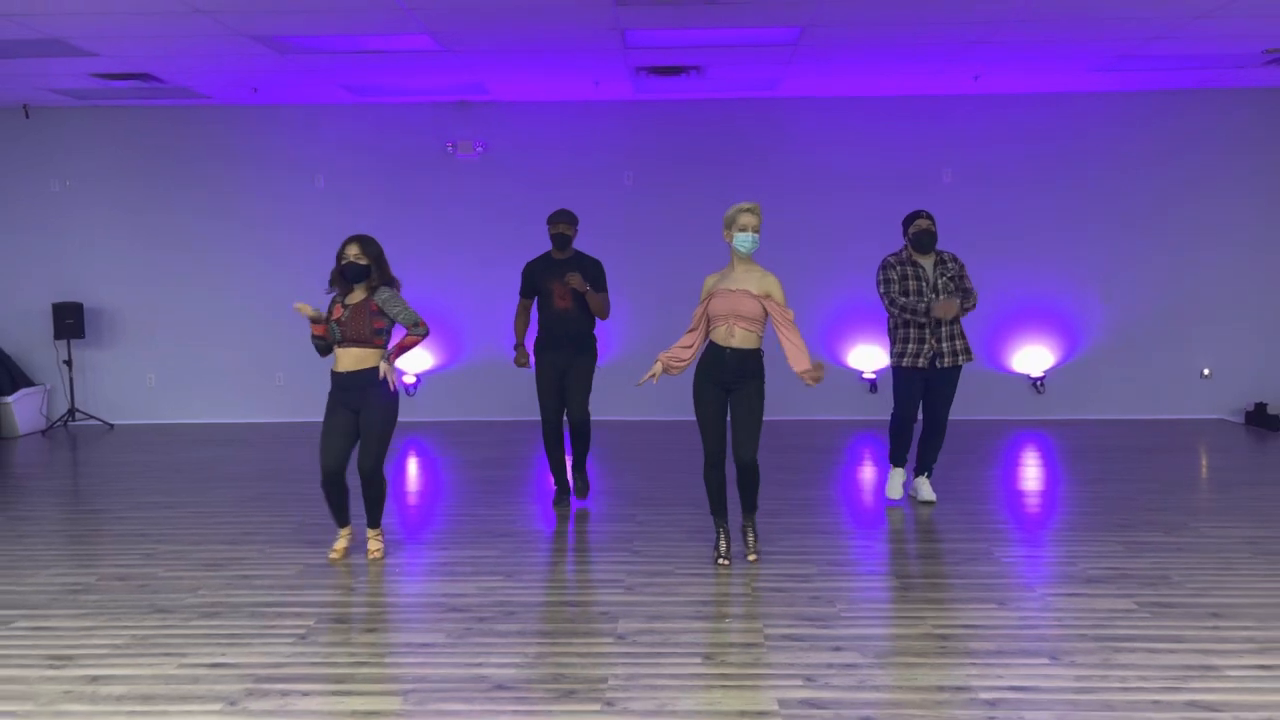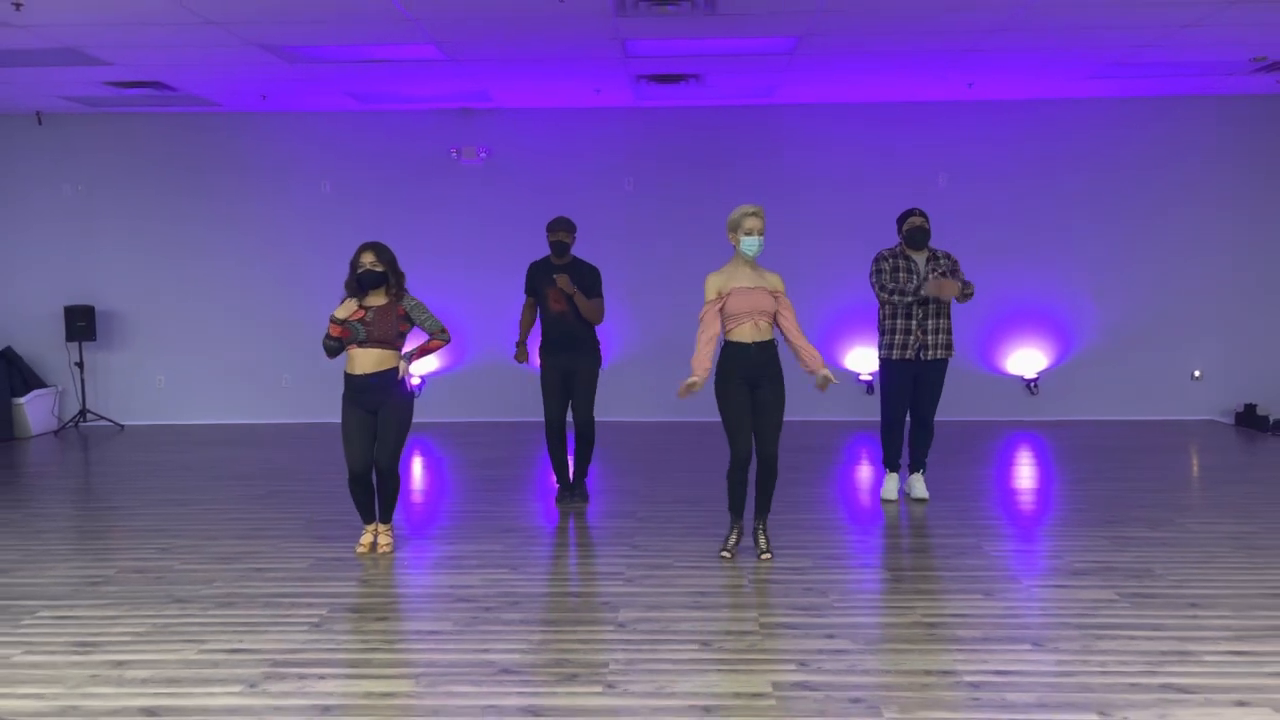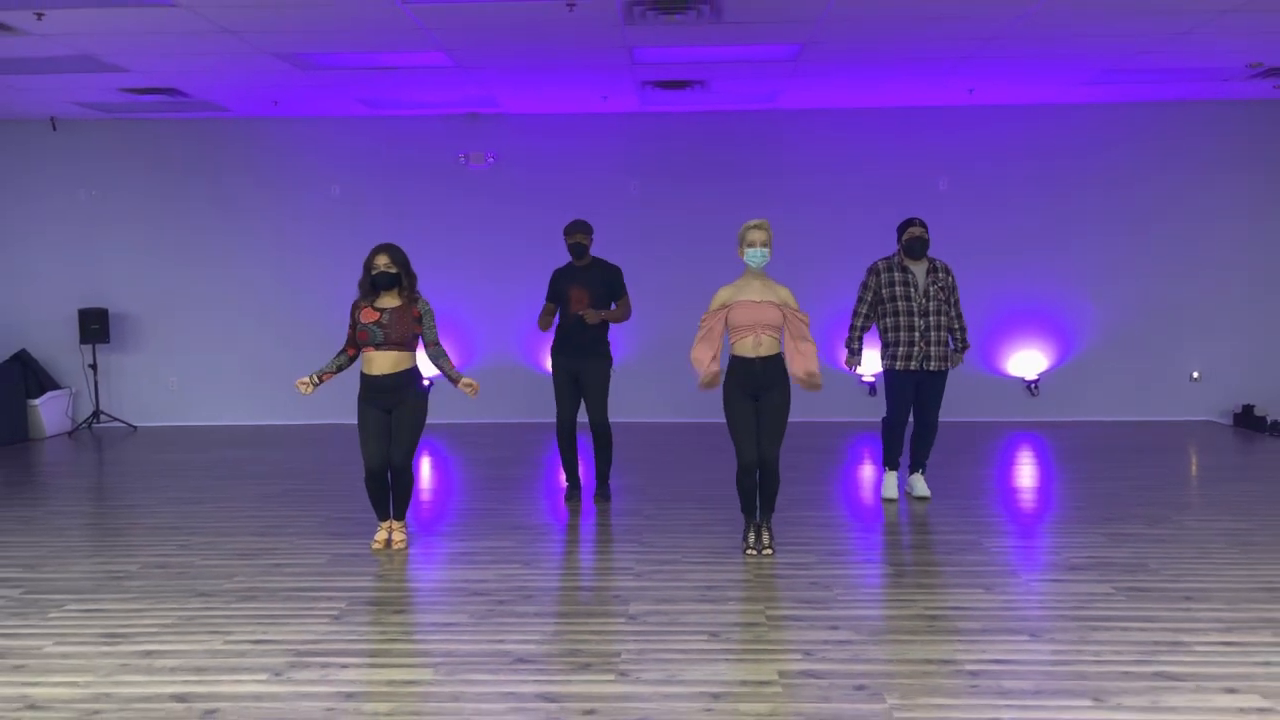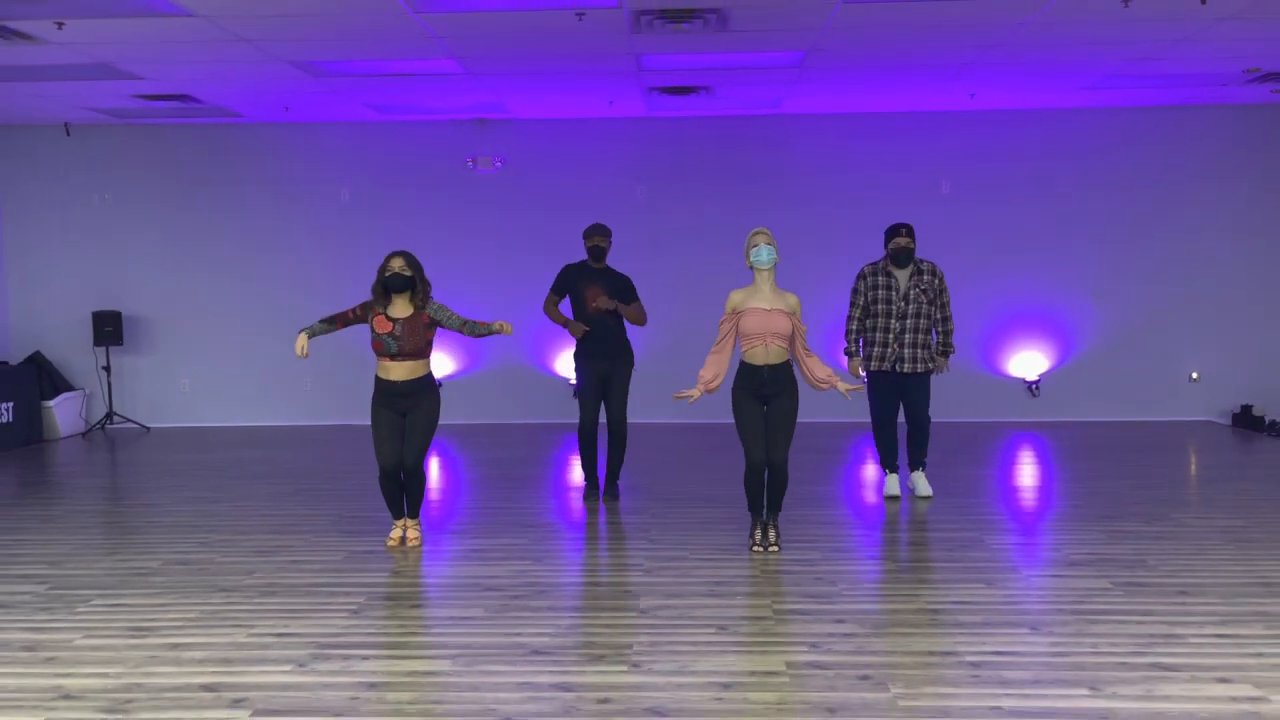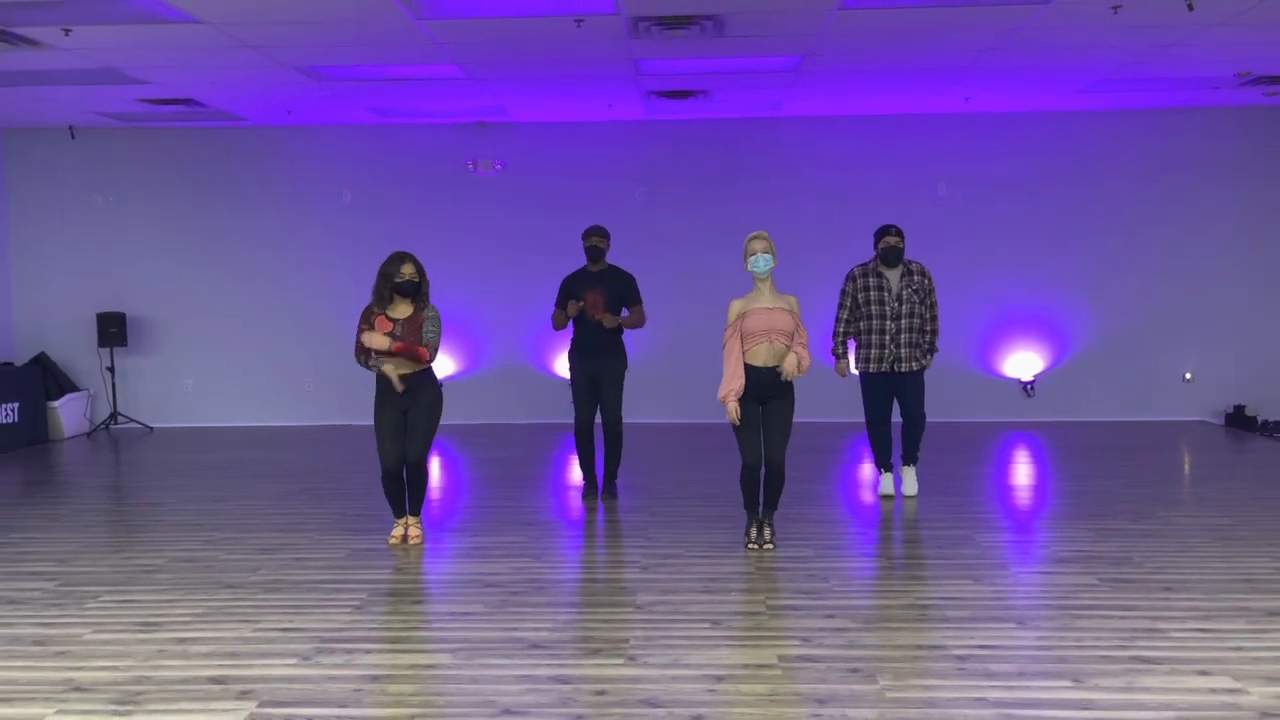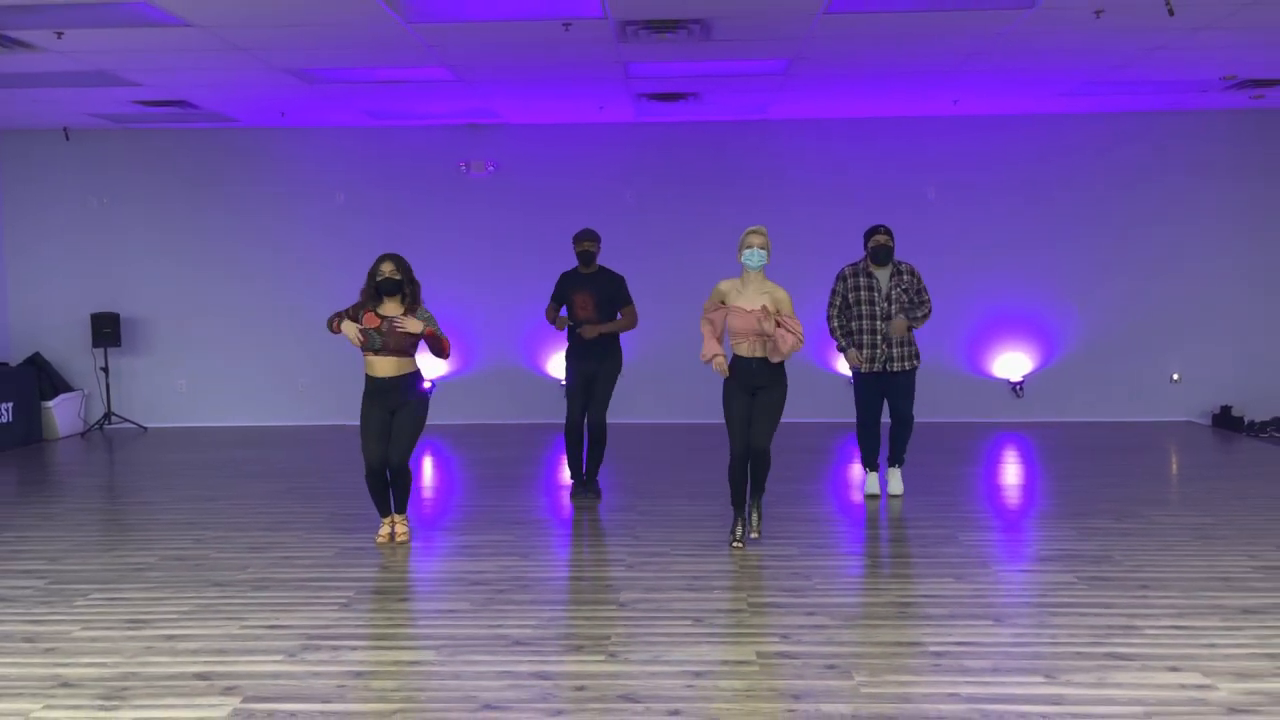
dt=0.5s
person 1, frame 1
left shoulder: (767, 282)
right shoulder: (712, 282)
left elbow: (787, 330)
right elbow: (697, 331)
left wrist: (805, 368)
right wrist: (665, 361)
left hip: (748, 371)
right hip: (711, 369)
left knee: (746, 456)
right knee: (713, 454)
left ankle: (749, 524)
right ankle: (722, 531)
person 1, frame 2
left shoulder: (773, 281)
right shoulder: (716, 280)
left elbow: (789, 325)
right elbow: (708, 329)
left wrist: (816, 365)
right wrist: (698, 373)
left hip: (768, 364)
right hip: (732, 366)
left knee: (768, 452)
right knee: (741, 452)
left ankle: (760, 527)
right ankle: (736, 525)
person 1, frame 3
left shoulder: (783, 294)
right shoulder: (726, 294)
left elbow: (802, 338)
right elbow: (704, 339)
left wrist: (809, 372)
right wrist: (707, 372)
left hip: (774, 379)
right hip: (739, 379)
left knee: (770, 458)
right knee: (747, 459)
left ankle: (766, 524)
right ankle: (750, 525)
person 1, frame 4
left shoulder: (791, 301)
right shoulder: (737, 298)
left elbow: (801, 350)
right elbow: (723, 346)
left wrist: (832, 380)
right wrist: (703, 385)
left hip: (782, 384)
right hip: (748, 384)
left knee: (778, 460)
right knee: (755, 459)
left ankle: (772, 522)
right ankle: (756, 523)
person 1, frame 5
left shoulder: (790, 303)
right shoulder: (739, 305)
left elbow: (799, 344)
right elbow: (731, 352)
left wrist: (795, 358)
right wrist: (729, 395)
left hip: (779, 387)
right hip: (747, 385)
left knee: (775, 460)
right knee: (752, 460)
left ankle: (768, 520)
right ankle: (752, 521)
person 1, frame 6
left shoulder: (779, 295)
right shoulder: (725, 289)
left elbow: (795, 338)
right elbow: (709, 321)
left wrist: (774, 335)
right wrist: (714, 352)
left hip: (771, 377)
right hip: (738, 375)
left knee: (760, 445)
right knee: (739, 450)
left ankle: (756, 504)
right ankle: (739, 516)
person 2, frame 1
left shoulder: (382, 296)
right shoulder: (338, 302)
left elbow: (420, 329)
right elbow: (324, 348)
left wrist: (389, 357)
right wrist: (315, 320)
left hip: (374, 389)
right hip: (342, 390)
left knee: (369, 467)
right knee: (330, 467)
left ankle: (375, 532)
right ankle: (343, 530)
person 2, frame 2
left shoulder: (404, 303)
right shoulder: (350, 305)
left elbow: (442, 336)
right elbow: (331, 351)
left wrist: (408, 358)
right wrist: (336, 318)
left hip: (391, 391)
right hip: (355, 393)
left knee: (386, 464)
right knee: (357, 467)
left ankle: (385, 527)
right ankle: (368, 526)
person 2, frame 3
left shoulder: (418, 306)
right shoulder: (361, 306)
left elbow: (434, 349)
right elbow: (350, 351)
left wrist: (457, 378)
right wrist: (317, 377)
left hip: (408, 389)
right hip: (371, 393)
left knee: (401, 462)
right knee: (374, 465)
left ankle: (400, 524)
right ankle: (383, 523)
person 2, frame 4
left shoulder: (429, 310)
right shoulder: (372, 310)
left elbow: (463, 325)
right elbow: (337, 322)
left wrist: (492, 327)
right wrist: (306, 333)
left hip: (423, 395)
right hip: (385, 397)
left knee: (412, 463)
right knee: (388, 465)
left ankle: (413, 522)
right ankle: (398, 522)
person 2, frame 5
left shoulder: (427, 313)
right shoulder: (373, 313)
left elbow: (427, 353)
right elbow: (362, 354)
left wrist: (390, 345)
right wrist: (386, 367)
left hip: (424, 390)
right hip: (389, 393)
left knee: (415, 459)
right knee: (390, 463)
left ankle: (415, 520)
right ankle: (400, 520)
person 2, frame 6
left shoulder: (418, 313)
right shoulder: (364, 310)
left elbow: (444, 351)
right elbow: (333, 321)
left wrist: (425, 329)
right wrist: (343, 324)
left hip: (409, 393)
right hip: (375, 395)
left knee: (397, 460)
right knee: (374, 462)
left ankle: (400, 517)
right ankle: (386, 519)
person 3, frame 1
left shoulder: (591, 266)
right shoulder: (534, 268)
left elbow: (604, 312)
right elbow: (523, 308)
left wrist: (585, 288)
right wrist: (519, 346)
left hip: (582, 352)
right hip: (547, 354)
left knee: (577, 414)
right knee: (550, 420)
left ankle: (580, 469)
right ankle: (561, 485)
person 3, frame 2
left shoulder: (588, 272)
right shoulder: (536, 270)
left elbow: (597, 317)
right elbow: (530, 307)
left wrist: (573, 290)
right wrist: (521, 342)
left hip: (584, 356)
right hip: (551, 356)
left knee: (584, 419)
right knee: (554, 421)
left ankle: (580, 480)
right ankle: (564, 483)
person 3, frame 3
left shoulder: (609, 272)
right shoulder: (559, 275)
left elbow: (625, 311)
right elbow: (549, 310)
left wrist: (602, 315)
right wrist: (544, 321)
left hip: (595, 358)
right hip: (563, 357)
left knee: (598, 420)
right knee: (564, 421)
left ankle: (603, 482)
right ankle: (572, 482)
person 3, frame 4
left shoulder: (621, 280)
right shoulder: (571, 273)
left elbow: (641, 318)
right elbow: (548, 306)
left wrist: (616, 306)
right wrist: (569, 324)
left hip: (620, 359)
right hip: (588, 359)
left knee: (617, 421)
right knee: (588, 421)
left ankle: (612, 481)
right ankle: (591, 481)
person 3, frame 5
left shoulder: (623, 279)
right shoulder: (571, 282)
left elbow: (639, 317)
right elbow: (556, 324)
left wrist: (618, 320)
right wrist: (567, 313)
left hip: (612, 360)
right hip: (581, 360)
left knee: (612, 420)
right knee: (583, 421)
left ankle: (610, 480)
right ankle: (589, 480)
person 3, frame 6
left shoulder: (613, 280)
right shoulder: (566, 280)
left elbow: (631, 319)
right elbow: (551, 311)
left wrist: (599, 329)
right wrist: (556, 319)
left hip: (606, 360)
right hip: (577, 360)
left knee: (596, 419)
right knee: (573, 421)
left ankle: (592, 478)
right ankle: (578, 479)
person 4, frame 1
left shoulder: (953, 263)
right shoulder: (891, 265)
left elbow: (970, 296)
right elbow: (893, 303)
left wrist: (958, 305)
right wrist: (930, 310)
left hip: (948, 356)
right hip: (909, 356)
left knee: (937, 420)
right knee: (904, 415)
left ankle: (922, 477)
right ankle: (897, 468)
person 4, frame 2
left shoulder: (945, 260)
right shoulder: (884, 260)
left elbow: (967, 290)
right elbow: (885, 292)
left wrist: (957, 287)
right wrist: (924, 289)
left hip: (934, 352)
right hip: (896, 351)
left knee: (924, 415)
right knee: (893, 415)
left ankle: (916, 474)
right ankle: (891, 473)
person 4, frame 3
left shoulder: (943, 271)
right shoulder: (880, 270)
left elbow: (954, 311)
right elbow: (863, 311)
left wrist: (959, 347)
right wrist: (854, 347)
left hip: (936, 360)
right hip: (899, 360)
left knee: (928, 420)
right knee: (896, 417)
left ankle: (917, 474)
right ankle: (891, 471)
person 4, frame 4
left shoulder: (932, 274)
right shoulder: (868, 275)
left elbow: (942, 316)
right elbow: (856, 316)
left wrist: (943, 351)
right wrist: (853, 353)
left hip: (917, 363)
right hip: (878, 362)
left knee: (919, 419)
right knee: (883, 420)
left ankle: (917, 473)
right ankle: (890, 474)
person 4, frame 5
left shoulder: (920, 274)
right shoulder: (857, 276)
left elbow: (930, 315)
right elbow: (844, 318)
left wrist: (929, 350)
right wrist: (840, 354)
left hip: (911, 362)
right hip: (872, 362)
left knee: (914, 416)
right knee: (877, 420)
left ankle: (909, 467)
right ankle: (885, 473)
person 4, frame 6
left shoulder: (909, 274)
right shoulder: (848, 276)
left elbow: (925, 308)
right elbow: (834, 314)
left wrist: (906, 318)
right wrist: (846, 347)
left hip: (903, 360)
right hip: (866, 361)
left knee: (903, 416)
right knee: (867, 418)
left ankle: (895, 469)
right ankle: (871, 472)
